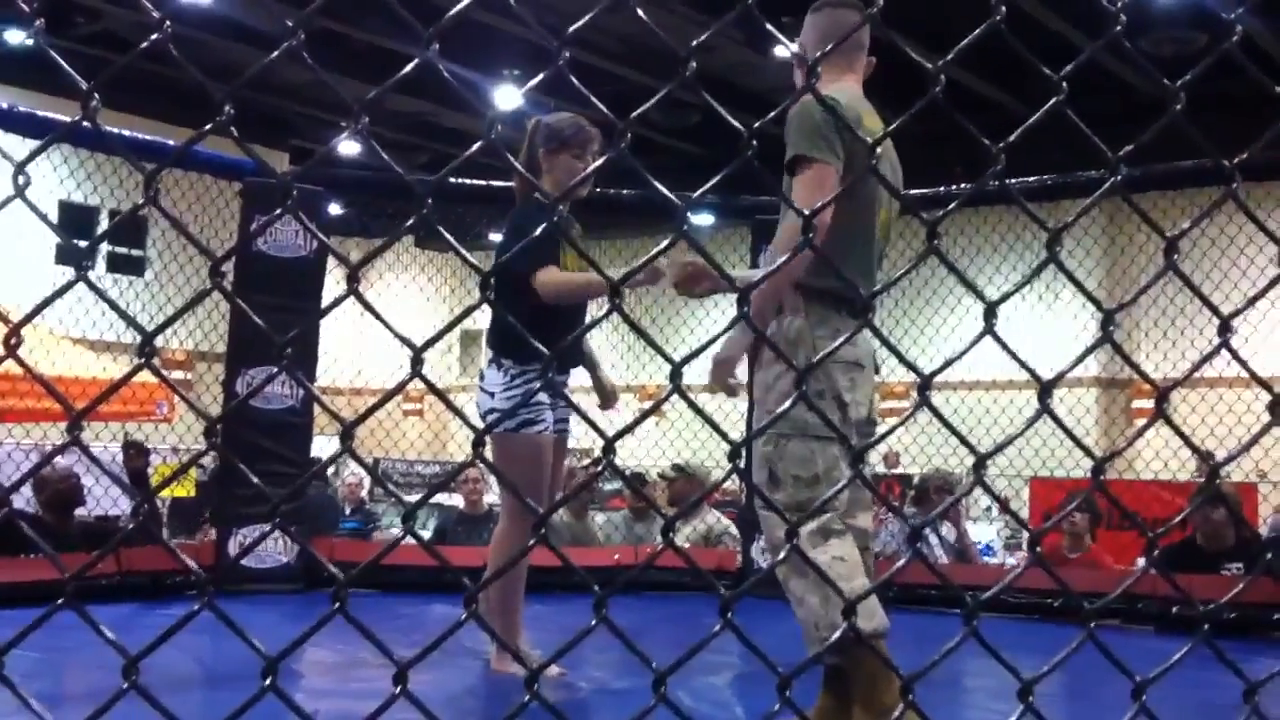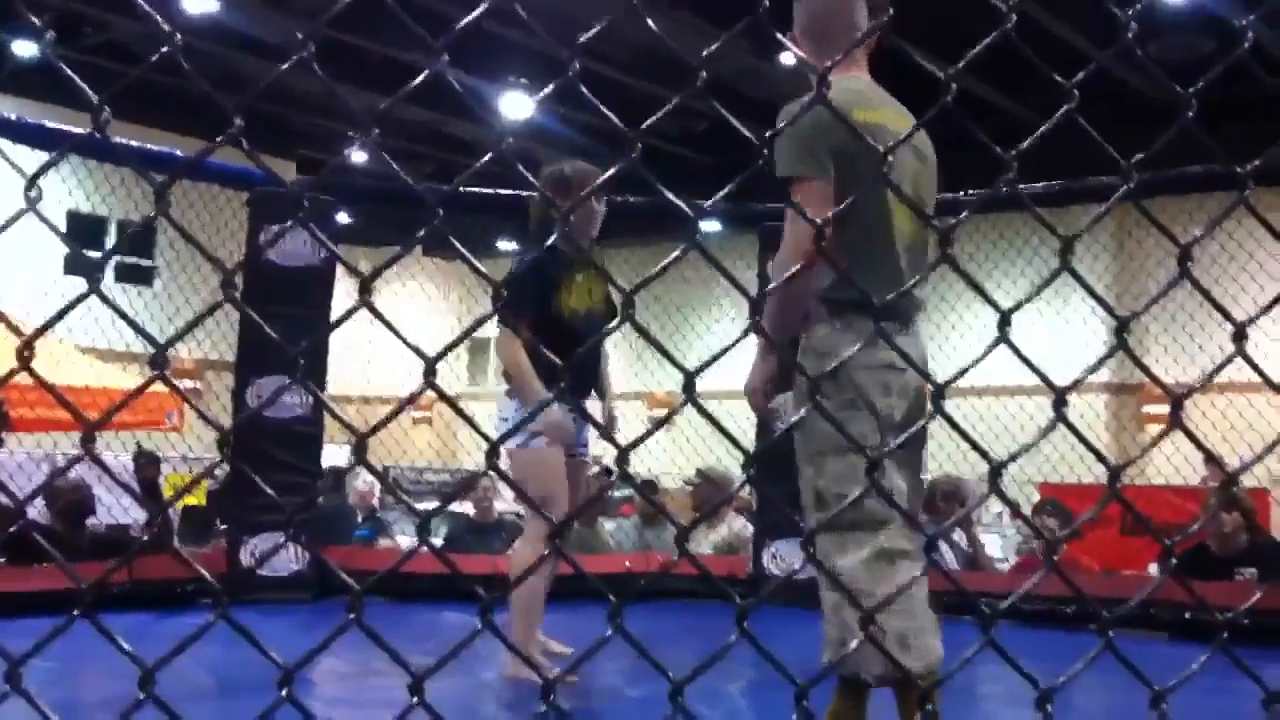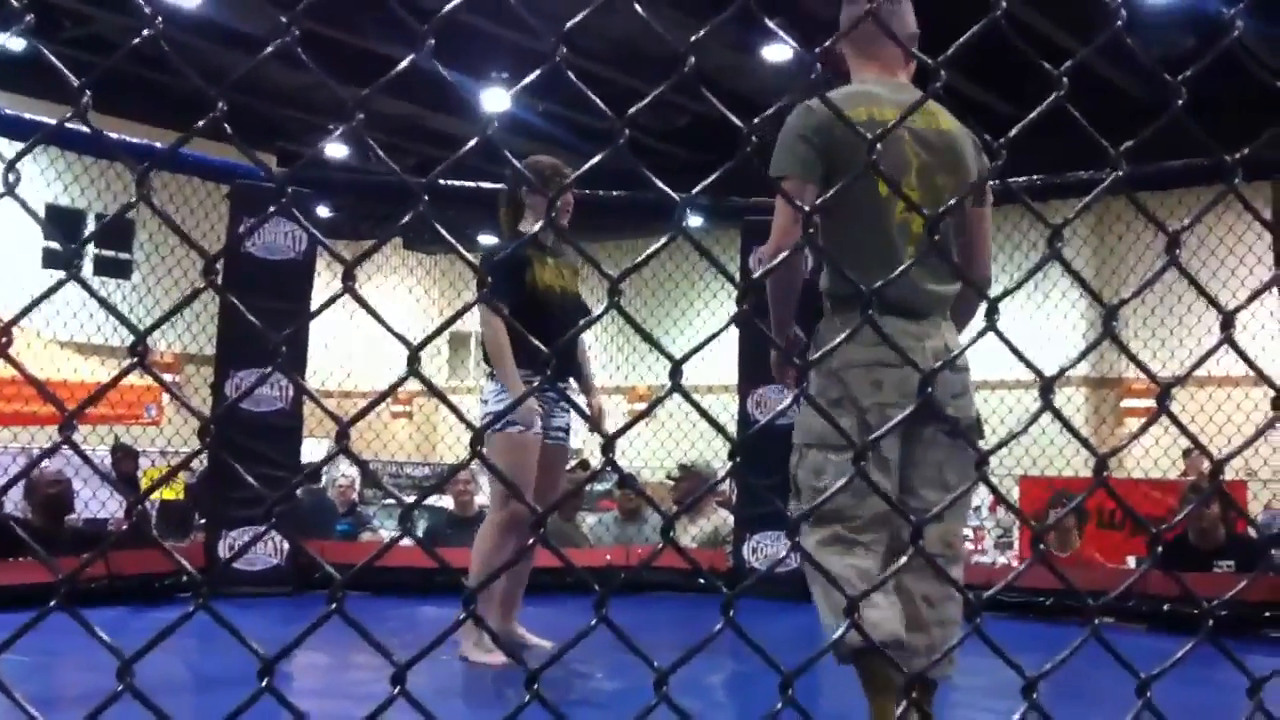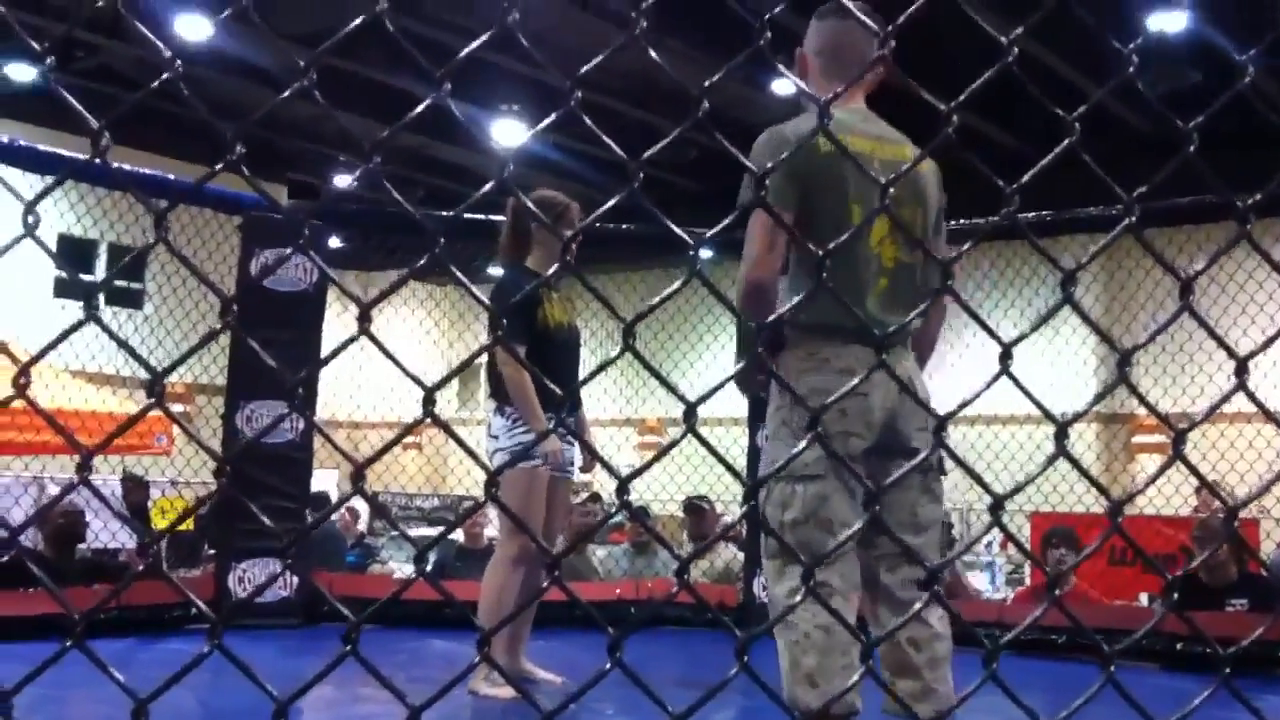
dt=1s
person 1, frame 1
left shoulder: (817, 110)
right shoulder: (881, 138)
left elbow: (812, 221)
left wrist: (744, 327)
right wrist: (722, 281)
left hip: (808, 335)
right hip: (850, 343)
left knee: (798, 518)
right knee: (840, 521)
person 1, frame 2
left shoulder: (811, 115)
right shoulder: (912, 127)
left elbow: (805, 249)
left wrist: (768, 349)
left hip: (848, 343)
right hip: (905, 345)
left knee: (863, 537)
right knee: (878, 534)
person 1, frame 3
left shoulder: (818, 116)
right shoulder: (960, 134)
left elbow: (783, 244)
right elbow: (979, 271)
left wrist: (784, 332)
left hip: (857, 344)
right hip: (939, 351)
left knee: (837, 531)
right knee: (932, 540)
person 1, frame 4
left shoulder: (786, 142)
right shoulder: (919, 161)
left elbow: (760, 274)
right elbow: (936, 297)
left wrist: (756, 345)
left hip: (819, 371)
right hip: (900, 378)
left knee: (811, 567)
right knee: (911, 570)
person 2, frame 1
left shoulder: (564, 224)
right shoulder: (531, 217)
right elbow: (550, 287)
left wrist: (596, 371)
right wrist: (630, 277)
left hip: (551, 383)
right hip: (518, 378)
left knee: (537, 515)
right knee: (523, 515)
left ankle: (501, 625)
right ankle: (506, 649)
person 2, frame 2
left shoulder: (594, 270)
right shoulder: (536, 266)
right elbow: (509, 341)
left wrist: (606, 400)
right wrist: (543, 403)
left hip: (574, 410)
right hip: (535, 409)
left knee: (561, 525)
right knee: (543, 523)
left ankle: (527, 629)
right ankle: (521, 647)
person 2, frame 3
left shoulder: (564, 259)
right shoulder: (508, 251)
right elbow: (493, 321)
left wrist: (590, 390)
right wrist: (515, 389)
left hip: (556, 394)
right hip: (516, 389)
left knee: (539, 515)
right knee: (509, 510)
left ankle: (506, 622)
right ankle: (474, 630)
person 2, frame 4
left shoulder: (556, 291)
right shoulder: (515, 286)
right elbow: (509, 361)
left wrist: (582, 431)
right wrist: (542, 431)
left hip: (556, 431)
right hip: (522, 426)
left knee: (543, 550)
right knee: (517, 545)
left ankle: (513, 657)
right ankle: (483, 666)
